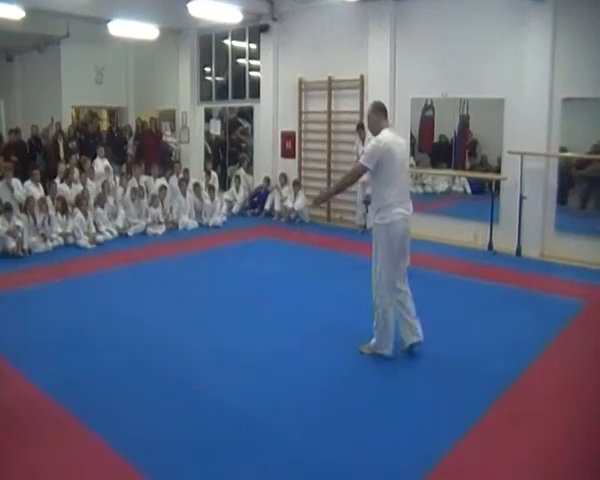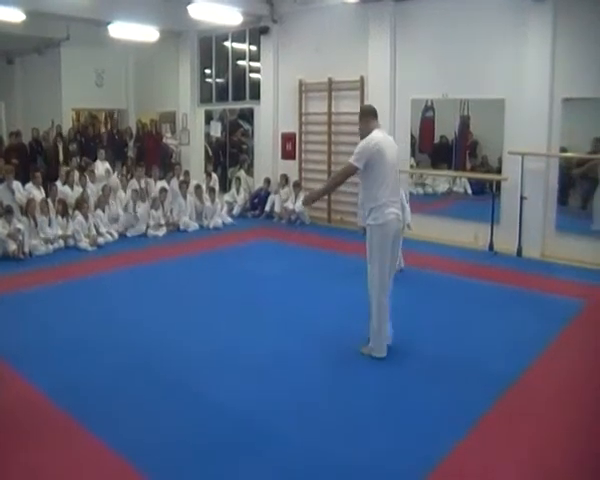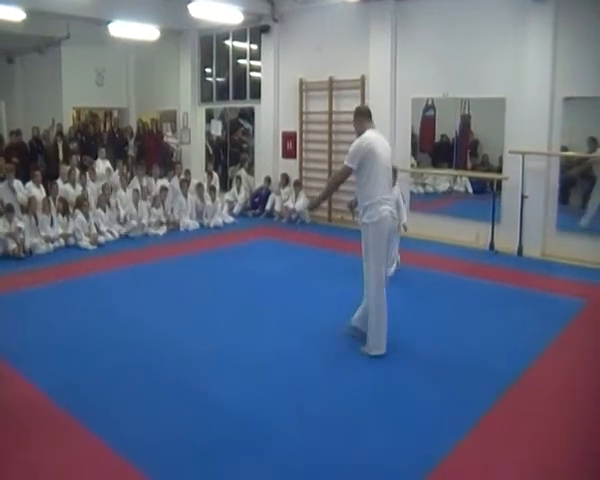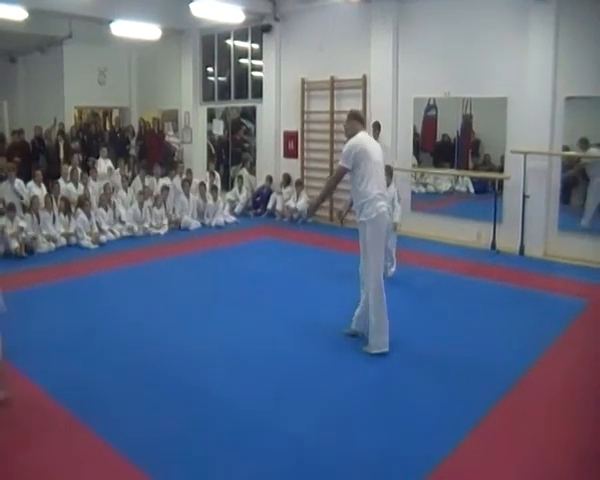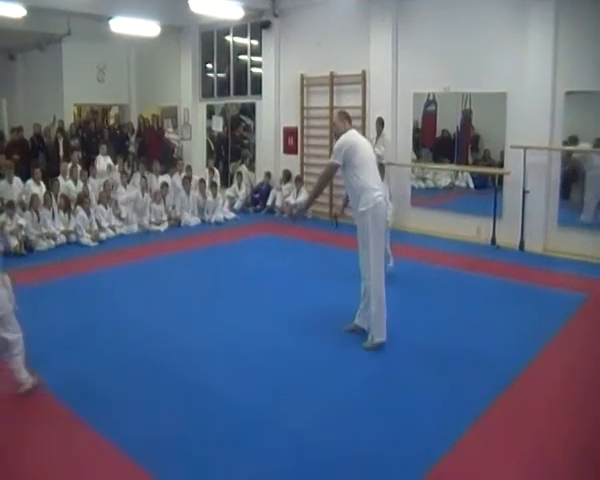
dt=0.2s
person 1, frame 1
left shoulder: (380, 143)
right shoulder: (399, 141)
left elbow: (353, 176)
left wrist: (326, 194)
right wrist: (375, 198)
left hip: (387, 220)
right hip: (402, 218)
left knee: (383, 285)
right knee: (398, 281)
left ankle: (381, 344)
right ankle: (412, 334)
person 1, frame 2
left shoulder: (369, 143)
right shoulder: (390, 141)
left elbow: (342, 175)
left wrist: (316, 195)
left hip: (380, 220)
right hip: (394, 217)
left knee: (377, 284)
right knee: (384, 280)
left ankle: (378, 345)
right ankle: (383, 334)
person 1, frame 3
left shoulder: (362, 143)
right shoulder: (382, 141)
left elbow: (339, 177)
left wrist: (318, 200)
right wrist: (358, 200)
left hip: (374, 217)
right hip: (387, 214)
left knee: (374, 281)
right knee: (373, 278)
left ankle: (376, 344)
right ankle: (361, 323)
person 1, frame 4
left shoulder: (354, 144)
right shoulder: (373, 143)
left elbow: (335, 179)
left wrist: (315, 204)
right wrist: (350, 205)
left hip: (371, 215)
right hip: (378, 212)
left knee: (373, 278)
right knee: (367, 275)
left ankle: (378, 342)
right ankle: (360, 324)
person 1, frame 5
left shoulder: (345, 141)
right shoulder: (360, 140)
left elbow: (326, 177)
left wrist: (306, 204)
left hip: (369, 206)
right hip: (372, 205)
left knee: (373, 270)
right knee: (367, 268)
left ankle: (377, 333)
right ankle: (363, 321)
